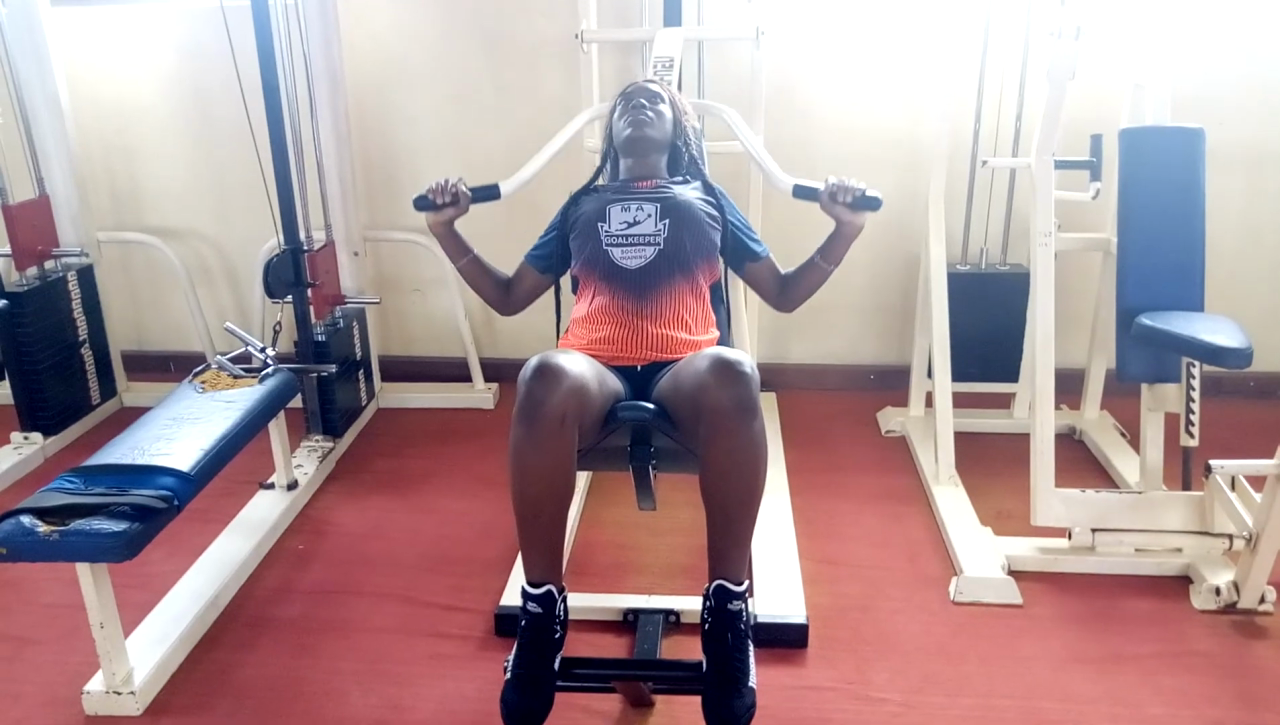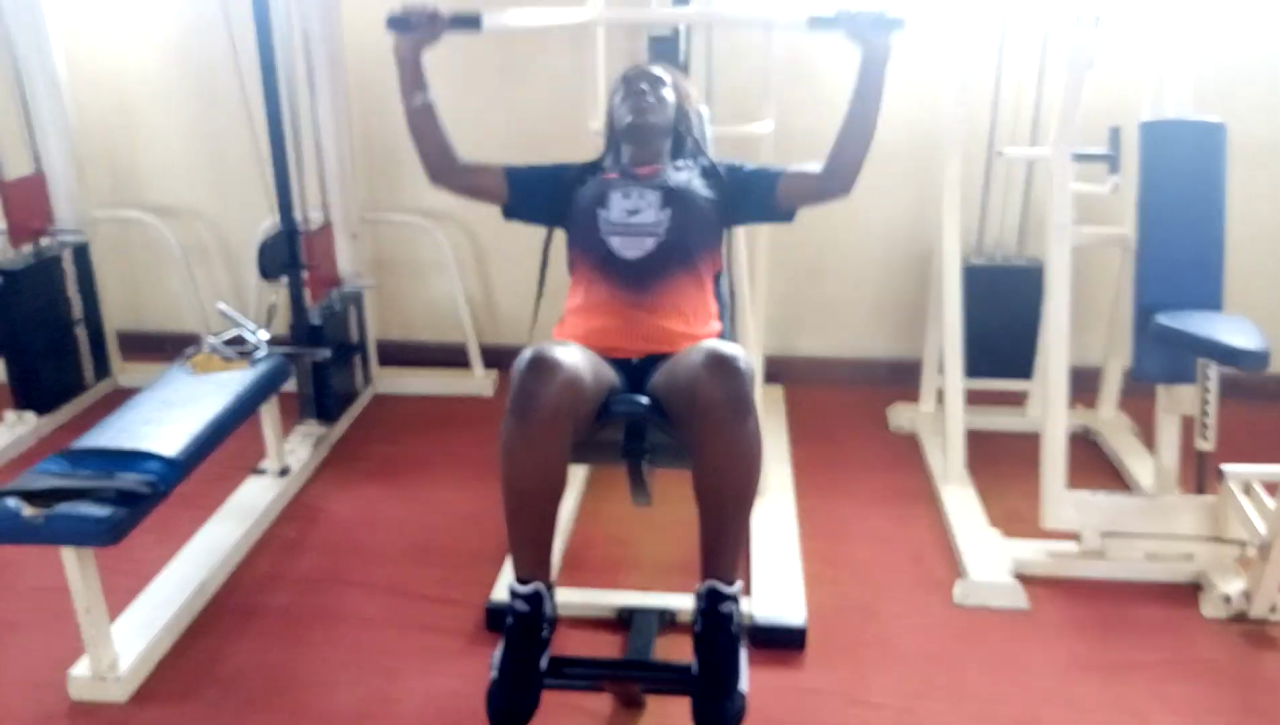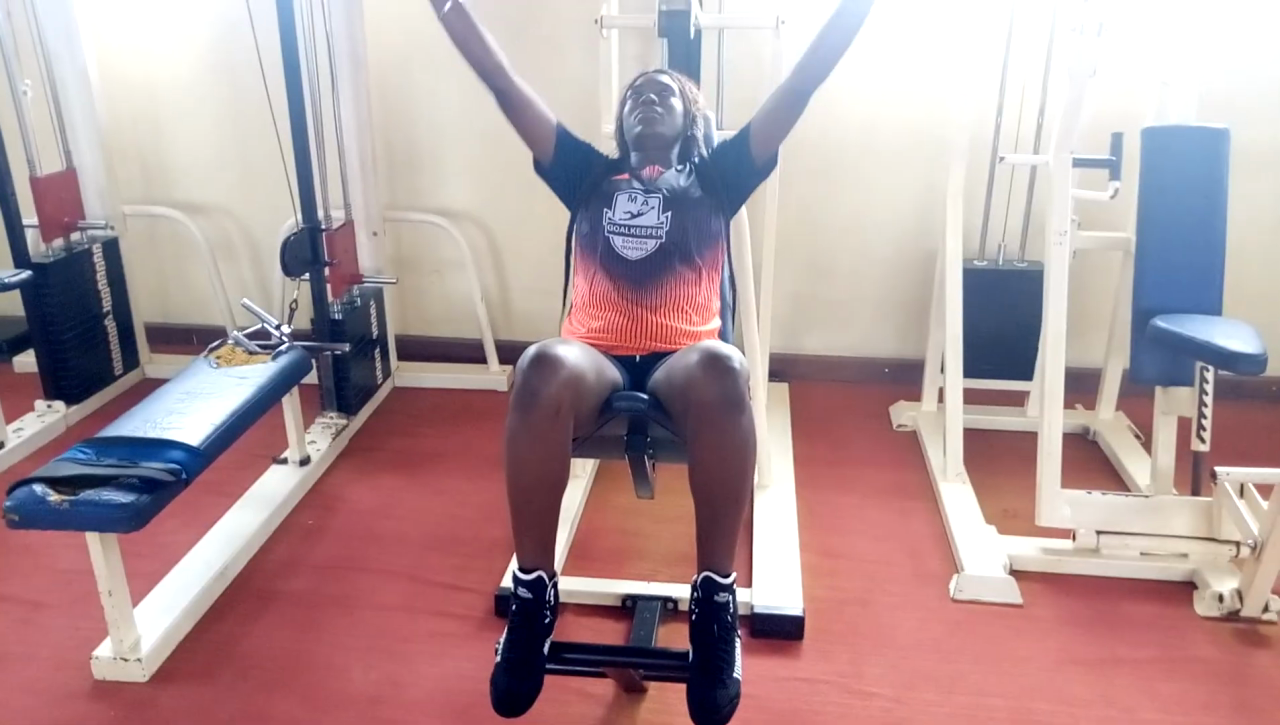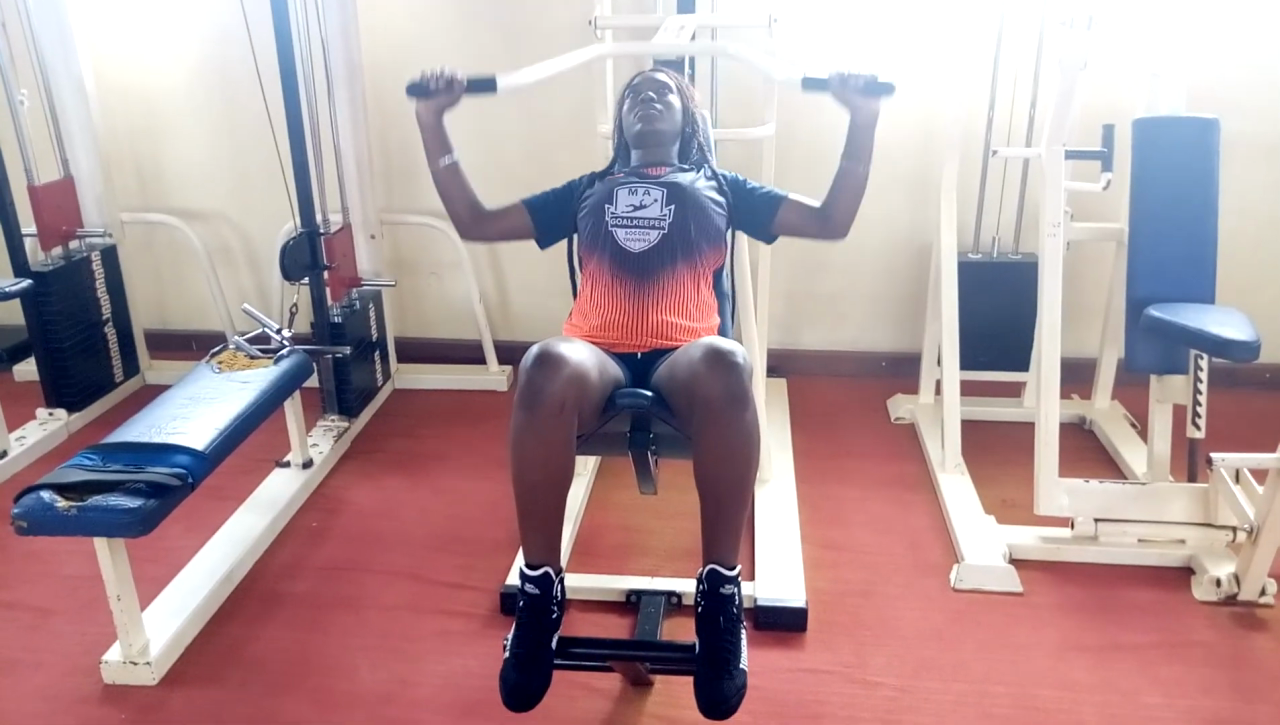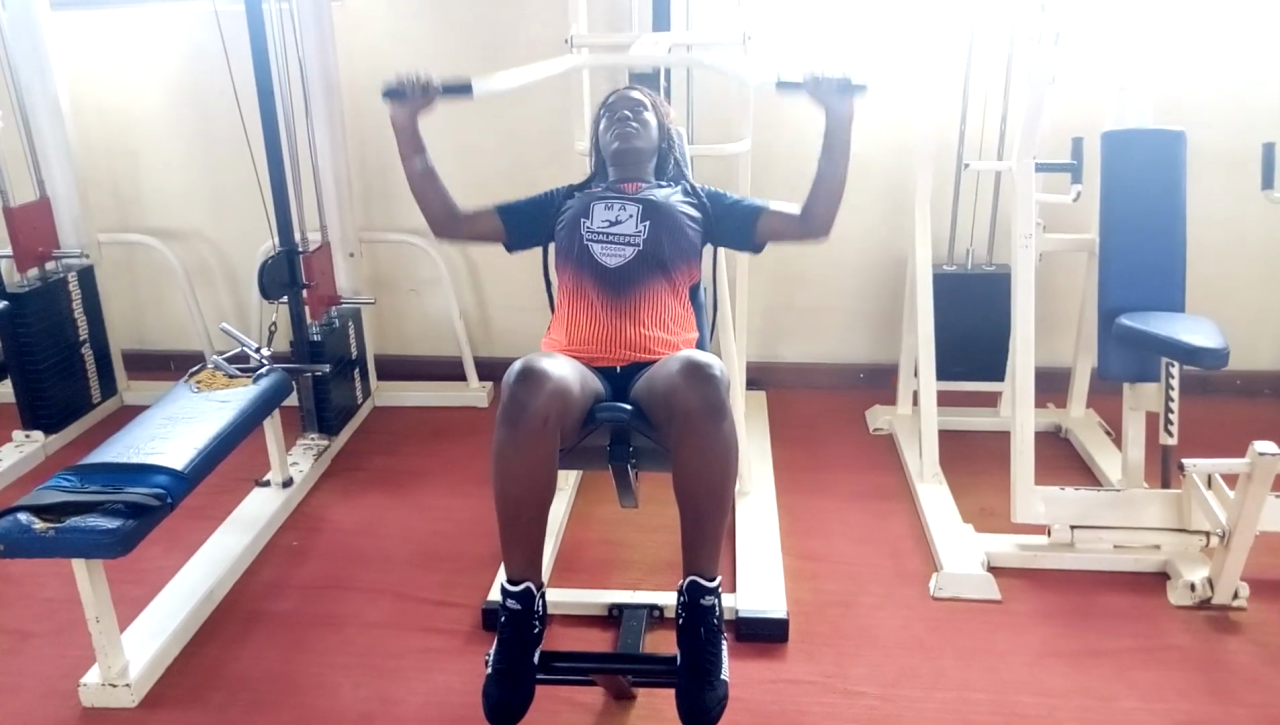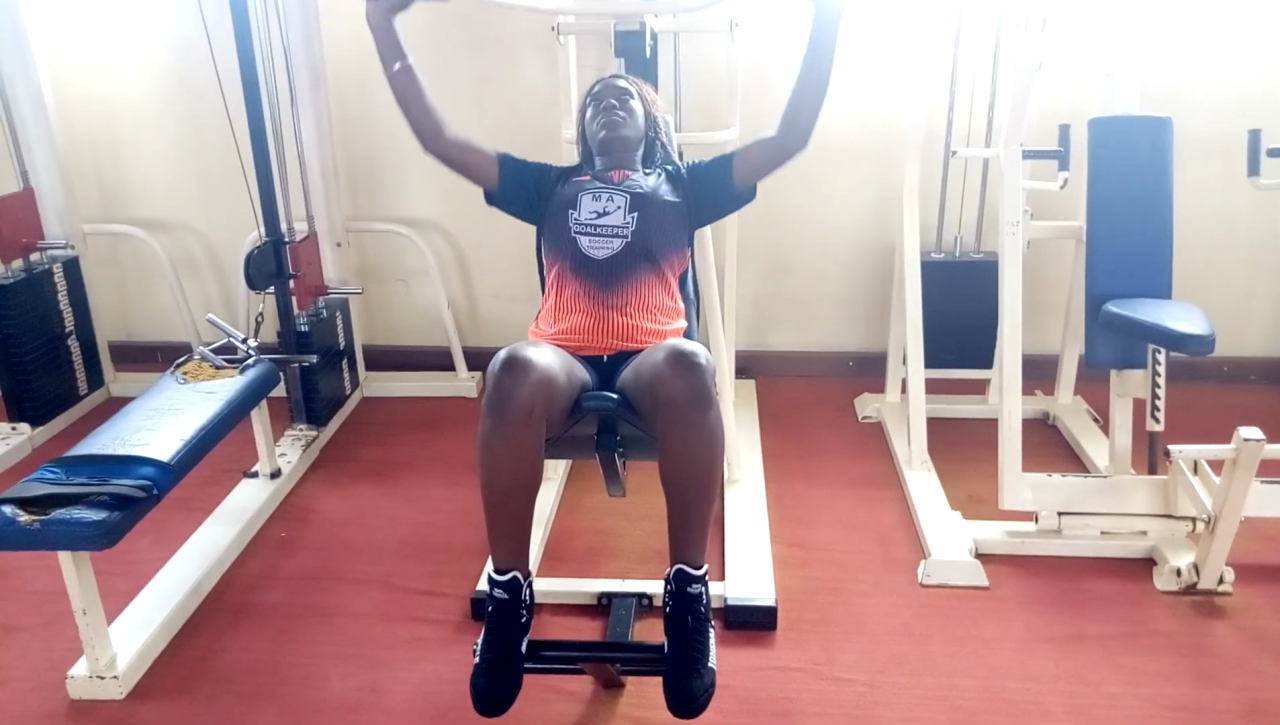
dt=0.7s
person 1, frame 1
left shoulder: (708, 199)
right shoulder: (582, 205)
left elbow: (783, 294)
right elbow: (508, 298)
left wrist: (843, 230)
right wrist: (447, 231)
left hip: (684, 366)
right hip: (595, 367)
left knee: (733, 375)
right knee: (543, 377)
left ankle: (727, 607)
right ankle: (541, 607)
person 1, frame 2
left shoulder: (715, 180)
right shoulder: (575, 183)
left elbow: (835, 181)
right elbow: (447, 173)
left wrist: (872, 61)
right wrist: (411, 60)
left hip: (681, 359)
right hip: (591, 356)
left knee: (726, 370)
right knee: (539, 372)
left ankle: (719, 606)
right ankle: (530, 604)
person 1, frame 3
left shoulder: (715, 177)
right shoulder: (587, 176)
left elbow: (799, 84)
right elbow: (502, 82)
left hip: (683, 358)
right hip: (594, 355)
left knee: (723, 370)
right knee: (542, 367)
left ankle: (715, 597)
right ankle: (533, 592)
person 1, frame 4
left shoulder: (719, 186)
right shoulder: (587, 189)
left elbow: (833, 221)
right elbow: (474, 223)
left wrist: (863, 118)
right wrist: (432, 122)
left hip: (685, 354)
right hip: (598, 354)
left knee: (726, 365)
right knee: (545, 365)
left ankle: (720, 590)
right ankle: (540, 589)
person 1, frame 5
left shoulder: (694, 201)
right shoulder: (566, 202)
left elbow: (815, 222)
right elbow: (448, 221)
left wrist: (838, 121)
right wrist: (406, 129)
left hip: (664, 367)
right hip: (575, 367)
left knee: (703, 377)
right knee: (529, 381)
left ankle: (701, 602)
right ankle: (520, 602)
person 1, frame 6
left shoulder: (684, 187)
right shoulder: (549, 187)
left elbow: (790, 136)
right elbow: (437, 138)
left hip: (649, 357)
right hip: (564, 357)
left knee: (688, 366)
right knee: (514, 371)
left ankle: (688, 593)
right ankle: (508, 594)
